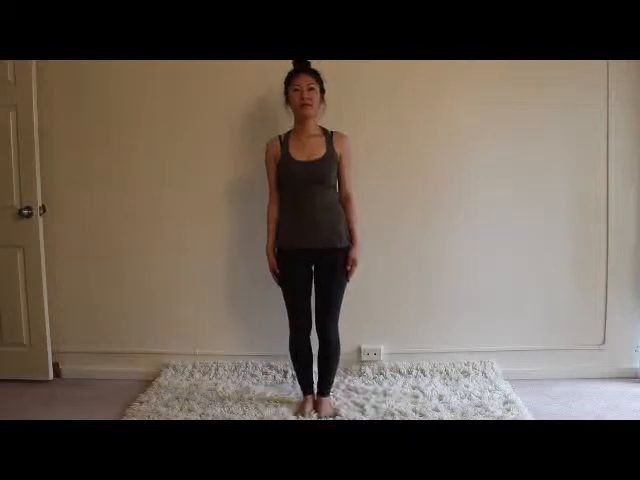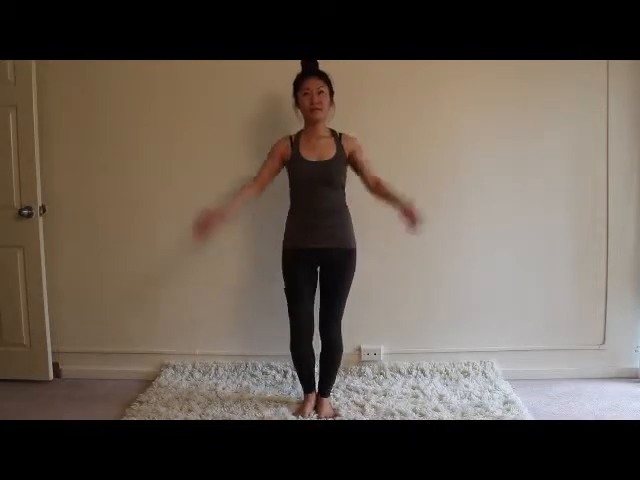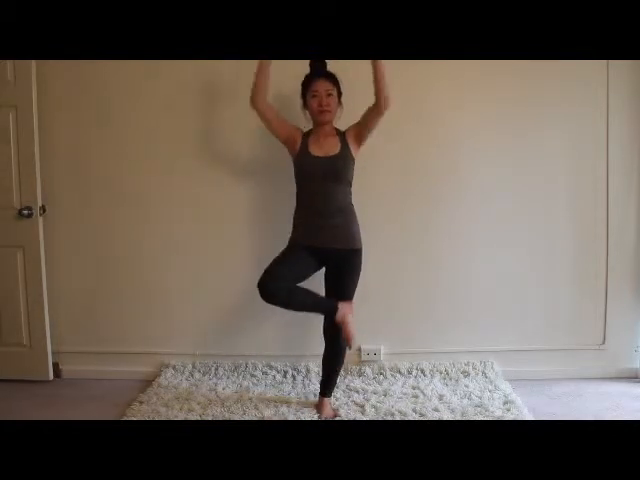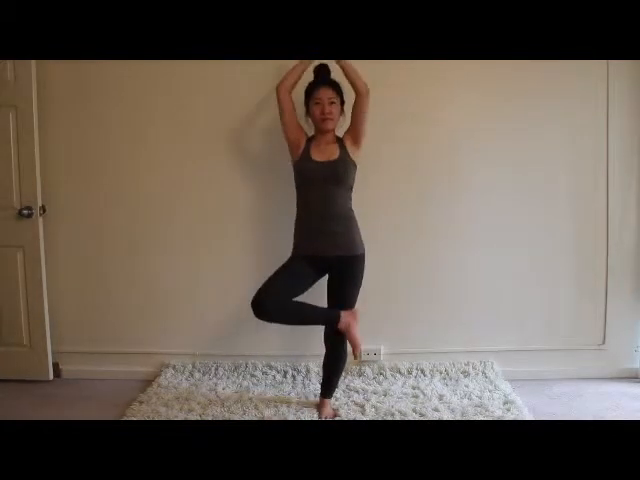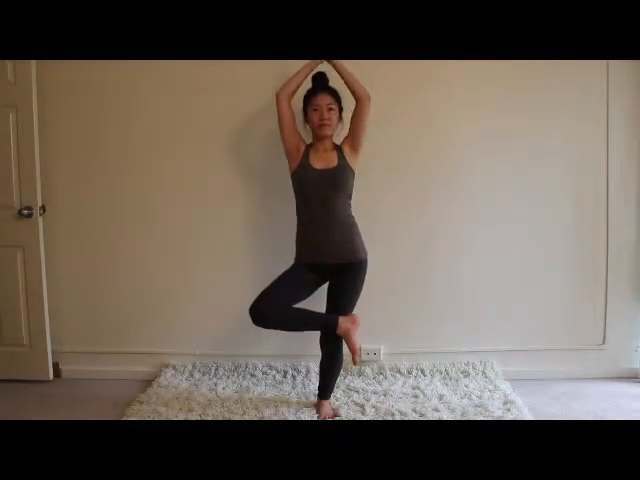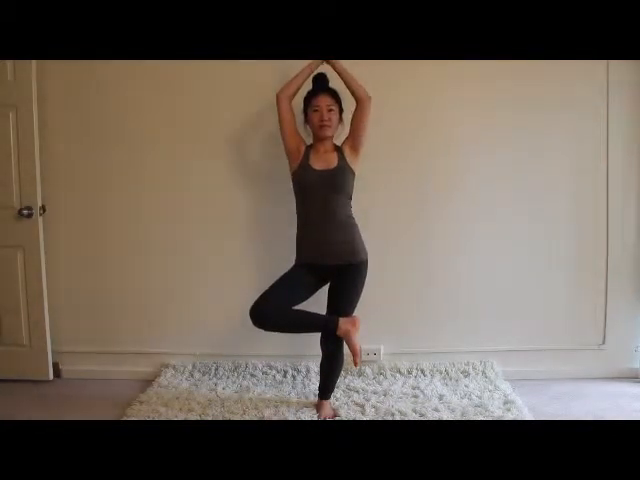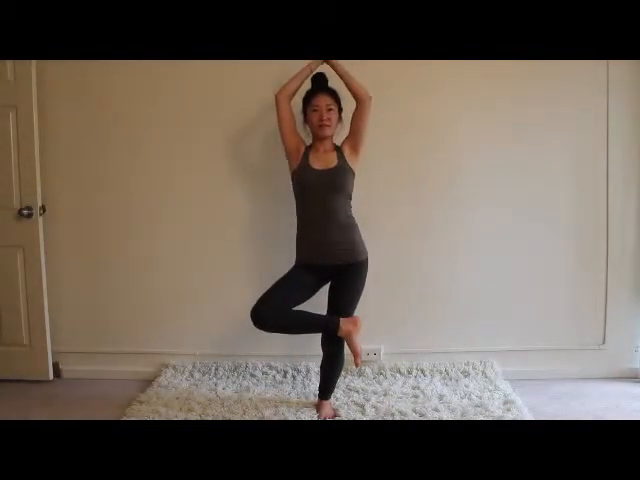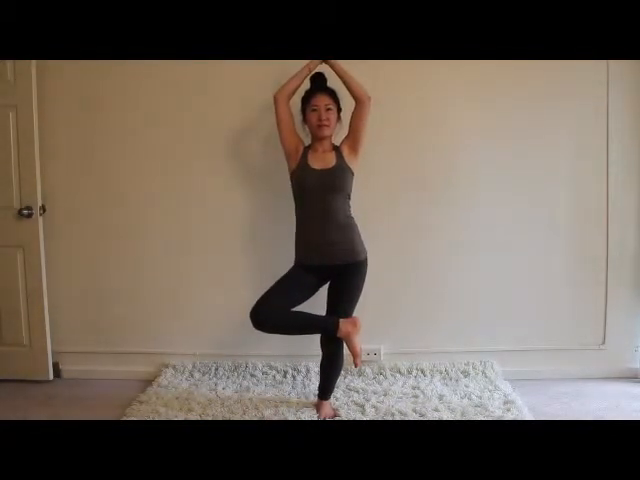
dt=0.4s
person 1, frame 1
left shoulder: (339, 142)
right shoulder: (276, 147)
left elbow: (346, 195)
right elbow: (275, 200)
left wrist: (355, 243)
right wrist: (270, 247)
left hip: (333, 245)
right hip: (292, 248)
left knee: (328, 326)
right knee: (299, 327)
left ankle: (324, 394)
right ankle: (306, 394)
person 1, frame 2
left shoulder: (347, 144)
right shoulder: (285, 146)
left elbow: (372, 181)
right elbow: (257, 184)
left wrist: (398, 202)
right wrist: (222, 211)
left hip: (340, 245)
right hip: (298, 246)
left knee: (331, 327)
right knee: (300, 327)
left ankle: (325, 396)
right ankle: (308, 393)
person 1, frame 3
left shoulder: (353, 138)
right shoulder: (295, 140)
left elbow: (382, 104)
right elbow: (258, 102)
left wrist: (375, 61)
right wrist: (266, 62)
left hip: (346, 242)
right hip: (305, 241)
left knee: (332, 331)
right knee: (270, 287)
left ankle: (325, 396)
right ankle: (337, 309)
person 1, frame 4
left shoulder: (351, 145)
right shoulder: (299, 145)
left elbow: (363, 91)
right elbow: (282, 91)
left wrist: (336, 60)
right wrist: (310, 60)
left hip: (348, 250)
right hip: (307, 252)
left knee: (335, 336)
right knee: (264, 305)
left ankle: (326, 398)
right ankle: (342, 317)
person 1, frame 5
left shoulder: (349, 152)
right shoulder: (297, 153)
left elbow: (364, 99)
right elbow: (282, 97)
left wrist: (334, 63)
right wrist: (313, 63)
left hip: (349, 257)
right hip: (309, 260)
left knee: (330, 338)
right knee: (261, 312)
left ankle: (324, 399)
right ankle: (340, 323)
person 1, frame 6
left shoulder: (349, 153)
right shoulder: (298, 154)
left elbow: (365, 100)
right elbow: (282, 98)
left wrist: (334, 63)
right wrist: (314, 64)
left hip: (350, 258)
right hip: (309, 261)
left knee: (331, 339)
right knee: (262, 313)
left ankle: (324, 400)
right ankle: (341, 324)
person 1, frame 7
left shoulder: (348, 153)
right shoulder: (297, 153)
left elbow: (365, 100)
right elbow: (281, 99)
left wrist: (333, 63)
right wrist: (313, 65)
left hip: (350, 258)
right hip: (310, 261)
left knee: (332, 339)
right knee: (263, 315)
left ankle: (325, 399)
right ankle: (342, 325)
person 1, frame 8
left shoulder: (348, 153)
right shoulder: (296, 153)
left elbow: (364, 100)
right elbow: (280, 98)
left wrist: (333, 63)
right wrist: (312, 65)
left hip: (349, 258)
right hip: (309, 261)
left knee: (331, 339)
right knee: (262, 315)
left ankle: (324, 400)
right ankle: (342, 325)
